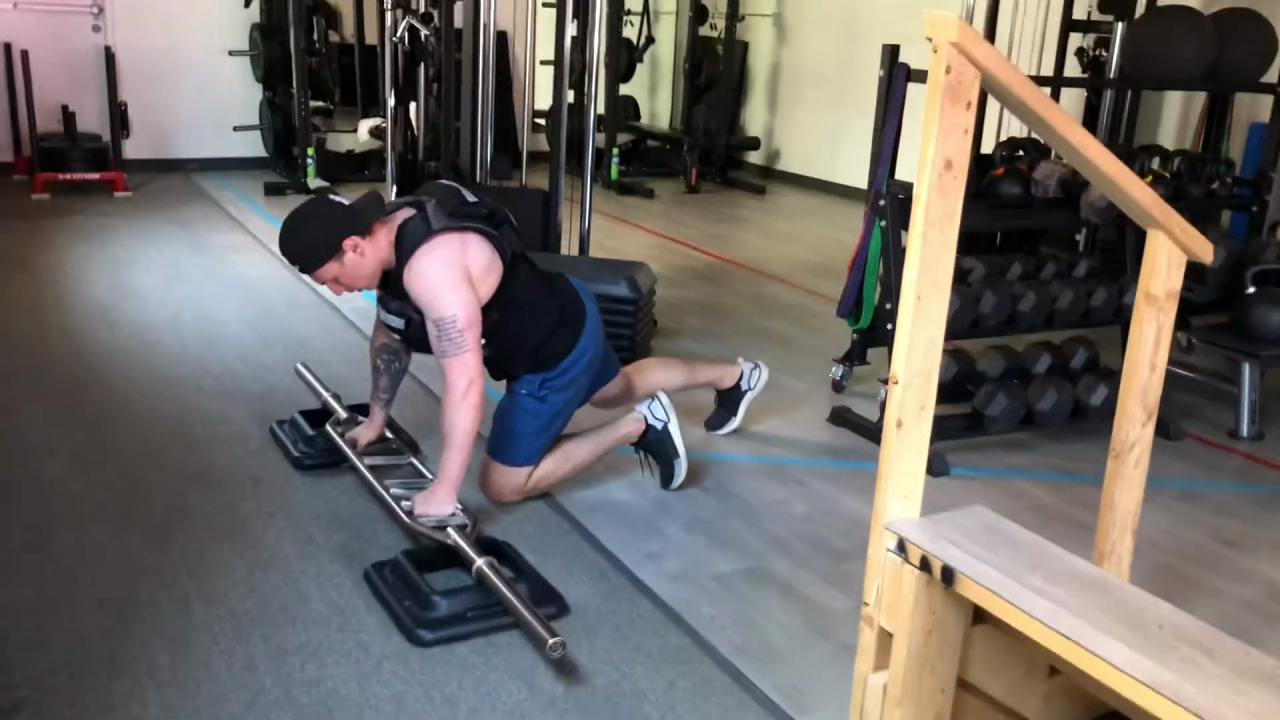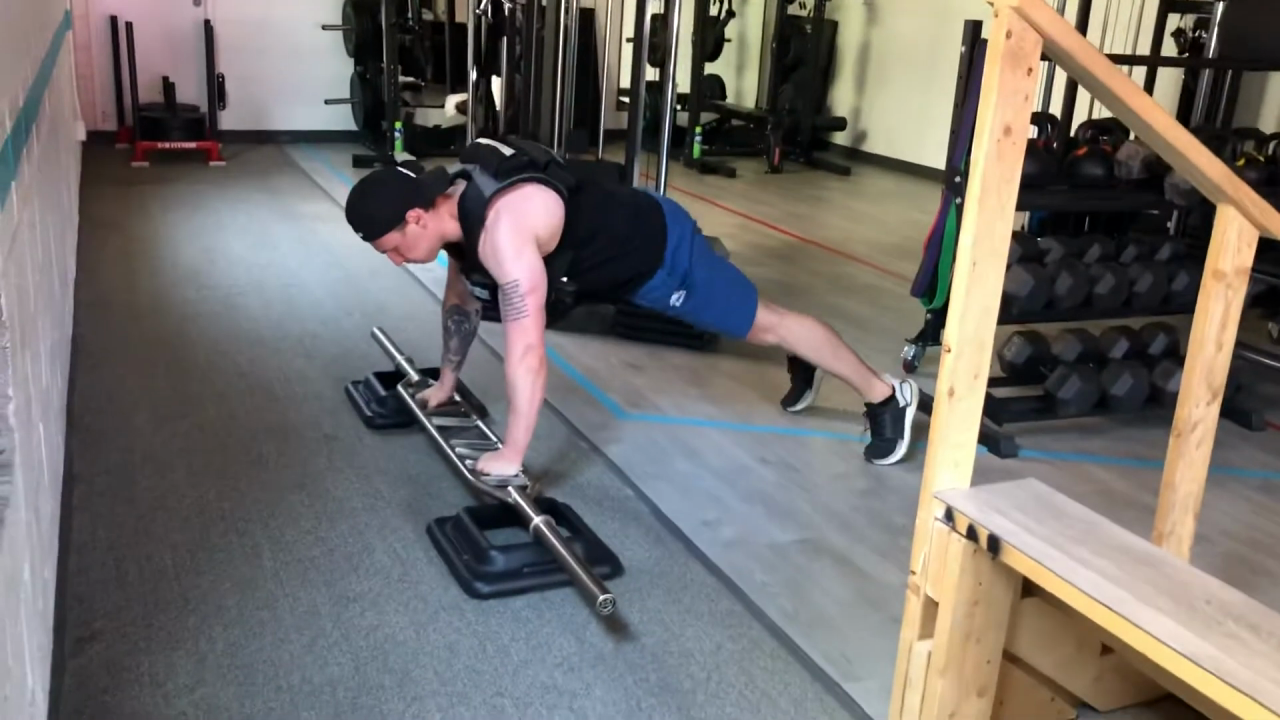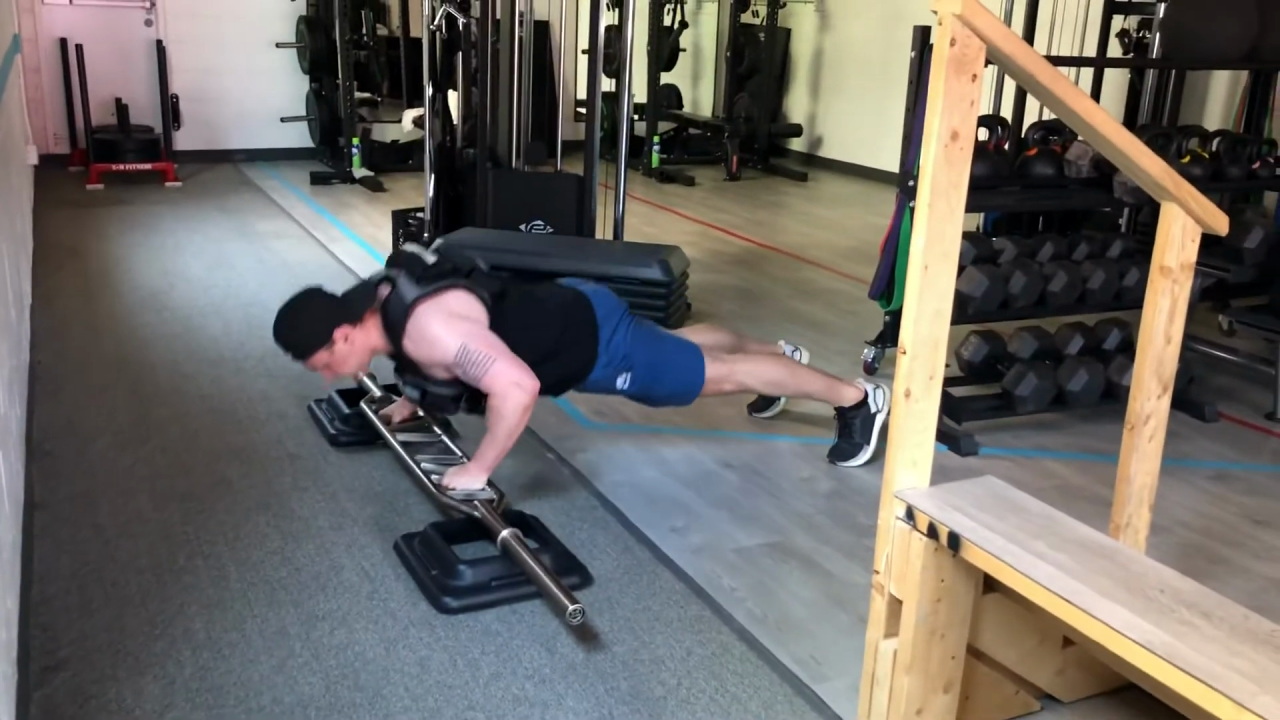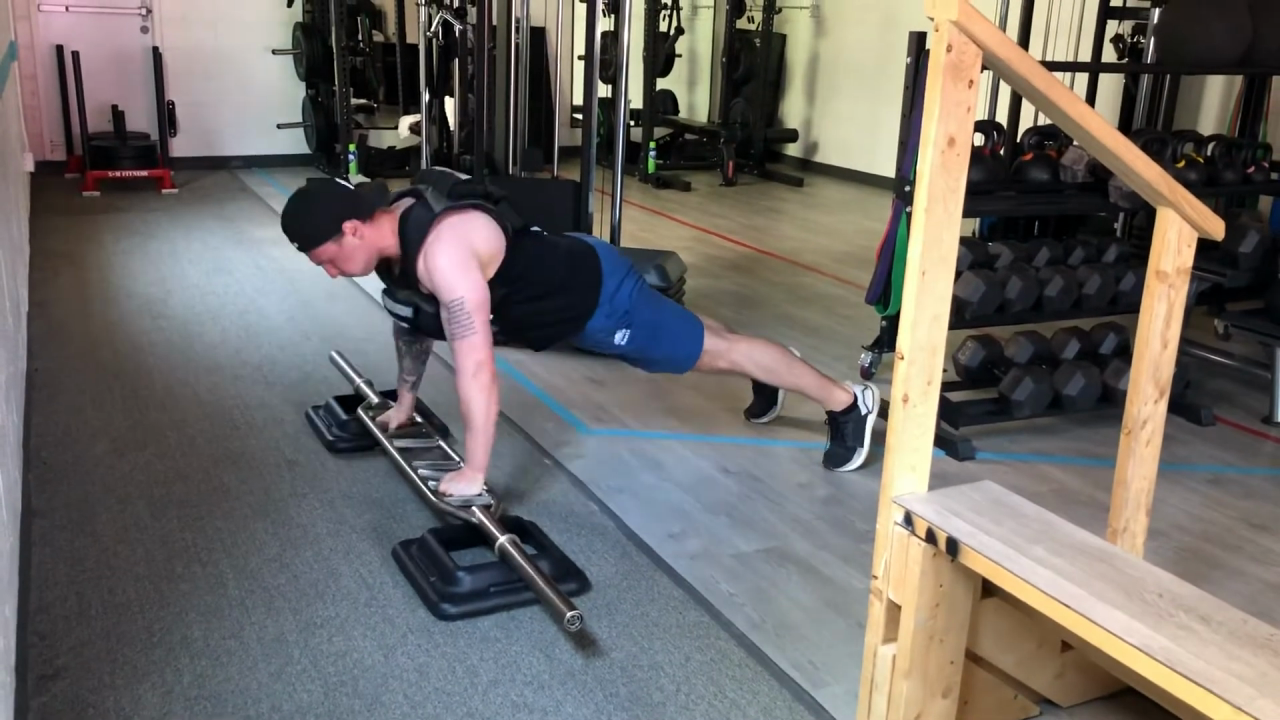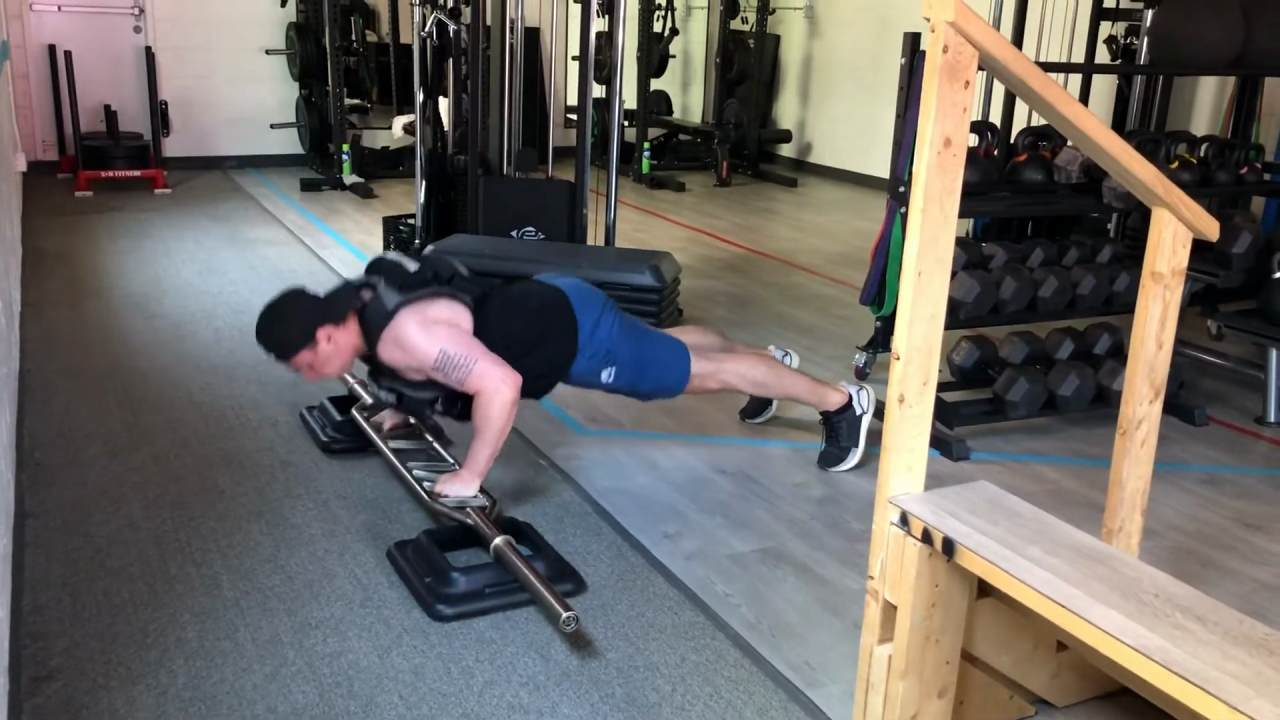
dt=1s
person 1, frame 1
left shoulder: (430, 264)
right shoulder: (392, 233)
left elbow: (466, 384)
right elbow: (391, 332)
left wrist: (443, 492)
right wrist: (376, 417)
left hip: (557, 348)
right hip: (561, 319)
left knee: (503, 485)
right knee: (618, 389)
left ankle: (639, 427)
right ankle: (734, 375)
person 1, frame 2
left shoulder: (502, 229)
right shoulder: (453, 208)
left elbow: (526, 352)
right elbow: (460, 299)
left wrist: (511, 455)
right wrist: (446, 381)
left hip: (658, 249)
right hip: (626, 251)
left knee: (762, 322)
right knee: (732, 310)
left ankle: (886, 395)
right ankle: (803, 366)
person 1, frame 3
left shoulder: (421, 331)
right shoulder: (383, 299)
left elbow: (519, 386)
left wrist: (479, 468)
right wrist: (412, 395)
left hip: (596, 343)
right hip: (567, 309)
left knee: (718, 375)
right knee: (678, 341)
left ankle: (856, 397)
right ankle: (775, 348)
person 1, frame 4
left shoulder: (442, 249)
right shoulder: (390, 228)
left elbow: (473, 364)
right elbow: (415, 314)
left wrist: (473, 474)
right wrist: (405, 399)
left hip: (598, 294)
right hip: (564, 286)
left knee: (714, 352)
right knee: (688, 331)
left ankle: (846, 401)
right ankle: (777, 367)
person 1, frame 5
left shoulder: (402, 335)
right shoulder: (363, 305)
left elbow: (502, 387)
left wrist: (470, 477)
right wrist: (401, 407)
left hip: (578, 336)
right hip: (548, 307)
left knee: (704, 372)
right knee: (670, 344)
left ankle: (841, 401)
right ankle: (768, 354)
